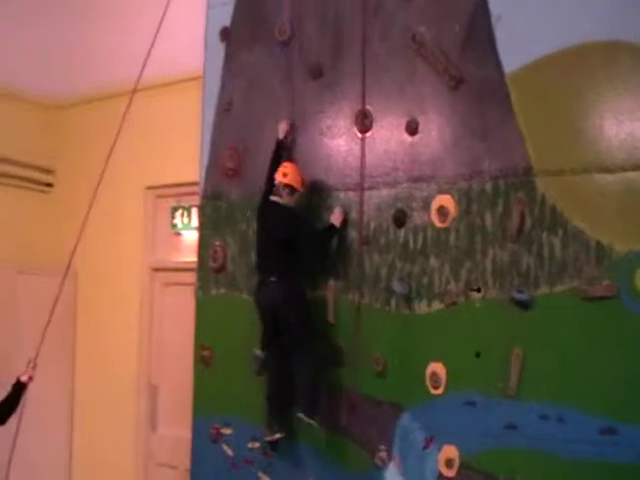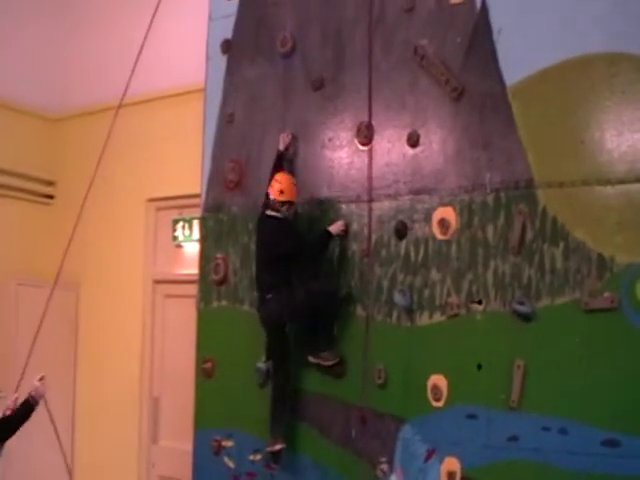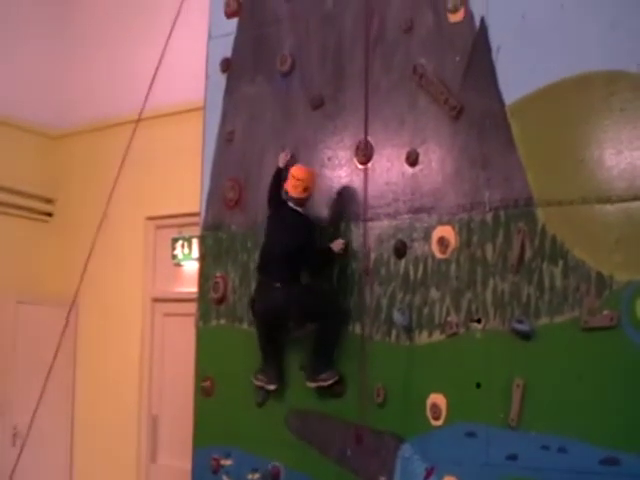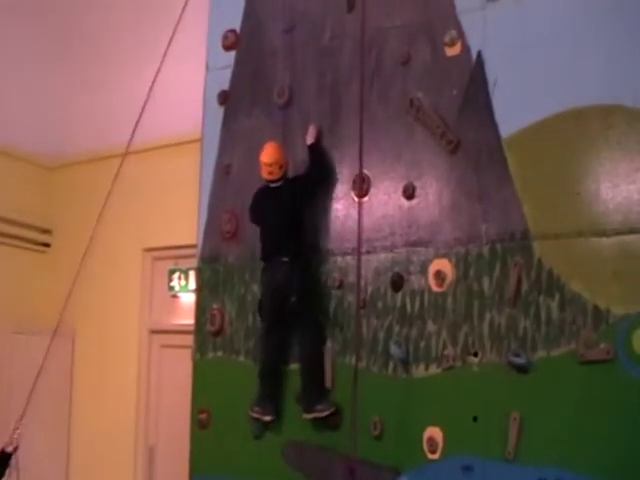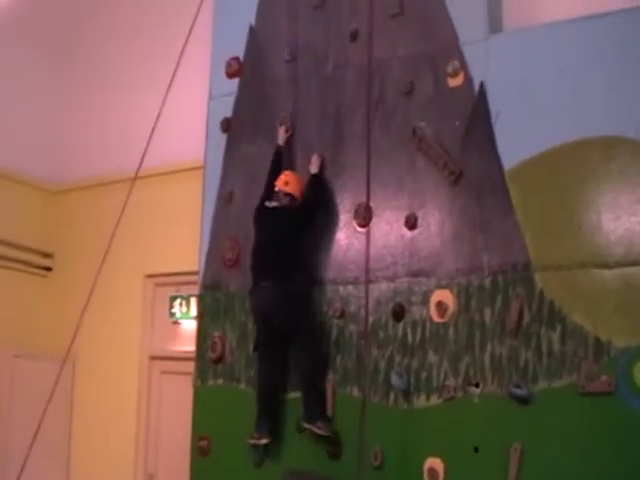
dt=1s
person 1, frame 1
left shoulder: (265, 208)
right shoulder: (290, 217)
left elbow: (272, 173)
right elbow: (311, 245)
left wrist: (280, 141)
right wrist: (333, 225)
left hip: (264, 290)
right hip: (285, 289)
left knee: (275, 356)
right knee: (302, 347)
left ankle: (274, 424)
right ankle: (307, 407)
person 1, frame 2
left shoulder: (264, 220)
right shoulder: (284, 229)
left elbow: (276, 180)
right elbow: (307, 253)
left wrist: (281, 152)
right wrist: (330, 232)
left hip: (266, 304)
right hip: (283, 301)
left knee: (280, 368)
left ankle: (276, 435)
right ankle: (319, 349)
person 1, frame 3
left shoulder: (277, 211)
right shoulder: (305, 225)
left elbow: (272, 194)
right elbow: (312, 264)
left wrist: (280, 168)
right wrist: (331, 250)
left hip: (264, 292)
right hip: (288, 293)
left knee: (265, 320)
right knee: (330, 313)
left ankle: (270, 370)
right ankle: (318, 371)
person 1, frame 4
left shoulder: (259, 197)
right shoulder: (296, 189)
right elbow: (322, 173)
right wrist: (312, 143)
left hip: (270, 271)
right hip: (294, 269)
left knee: (272, 337)
right knee: (309, 334)
left ankle: (266, 402)
right ankle: (313, 400)
person 1, frame 5
left shoulder: (261, 212)
right shoulder: (291, 216)
left elbow: (271, 178)
right elbow: (312, 202)
left wrist: (280, 145)
right wrist: (315, 173)
left hip: (259, 292)
right hip: (283, 292)
left knee: (268, 360)
right knee: (307, 351)
left ankle: (263, 427)
right ankle: (314, 415)
